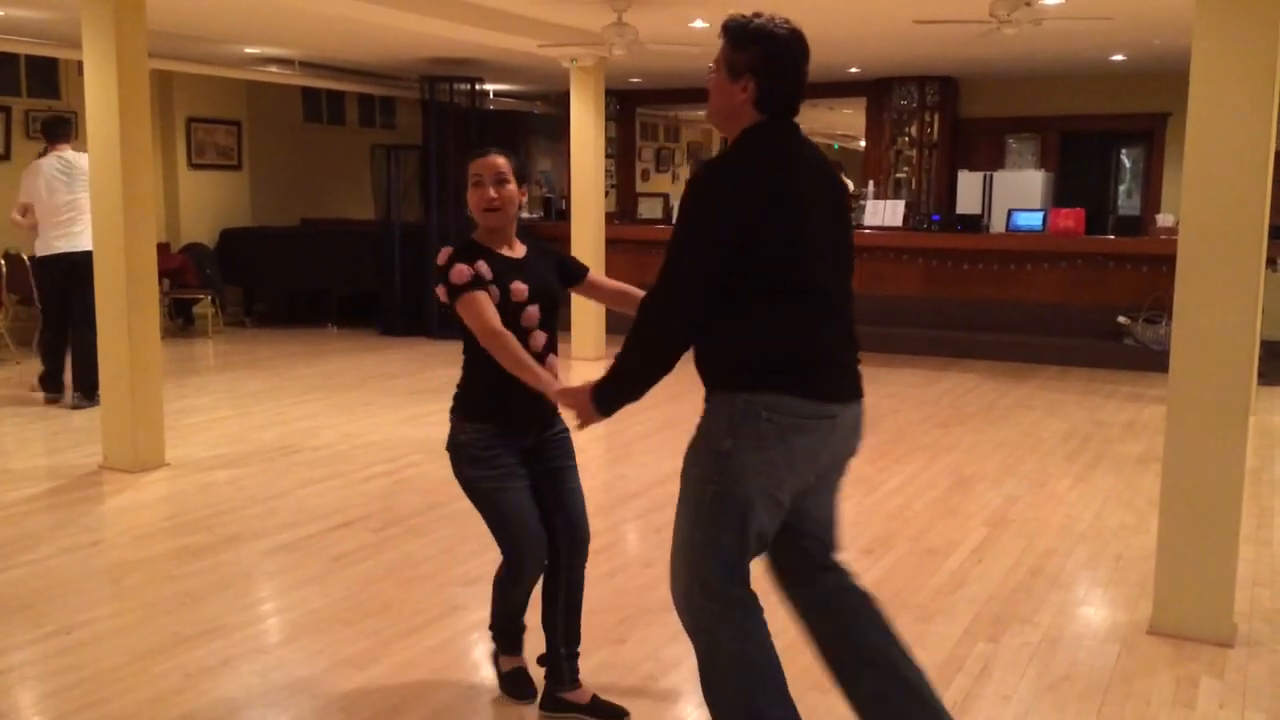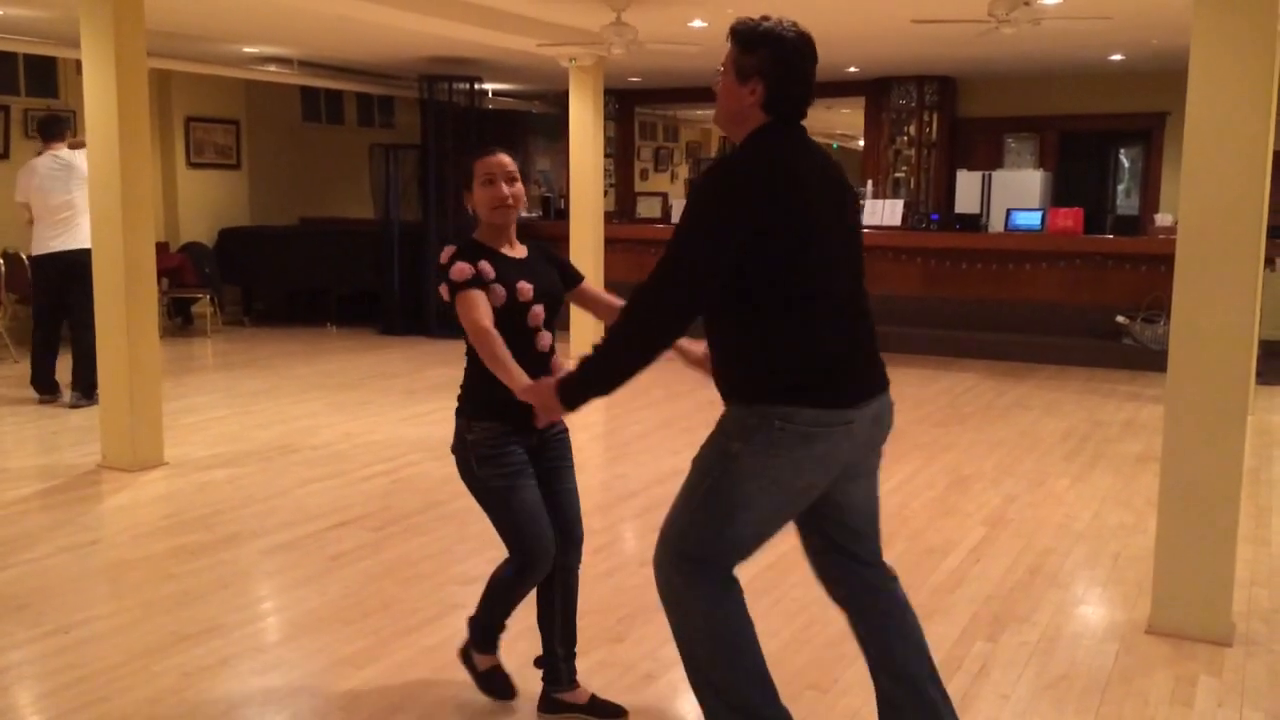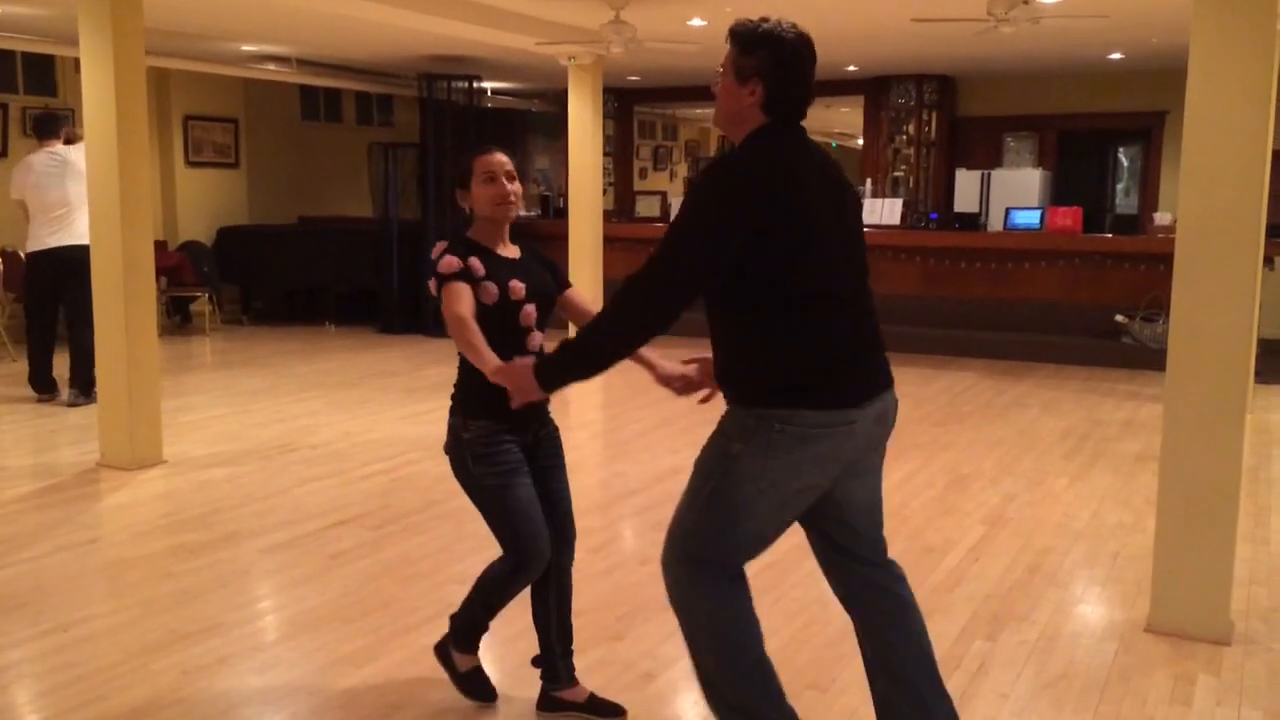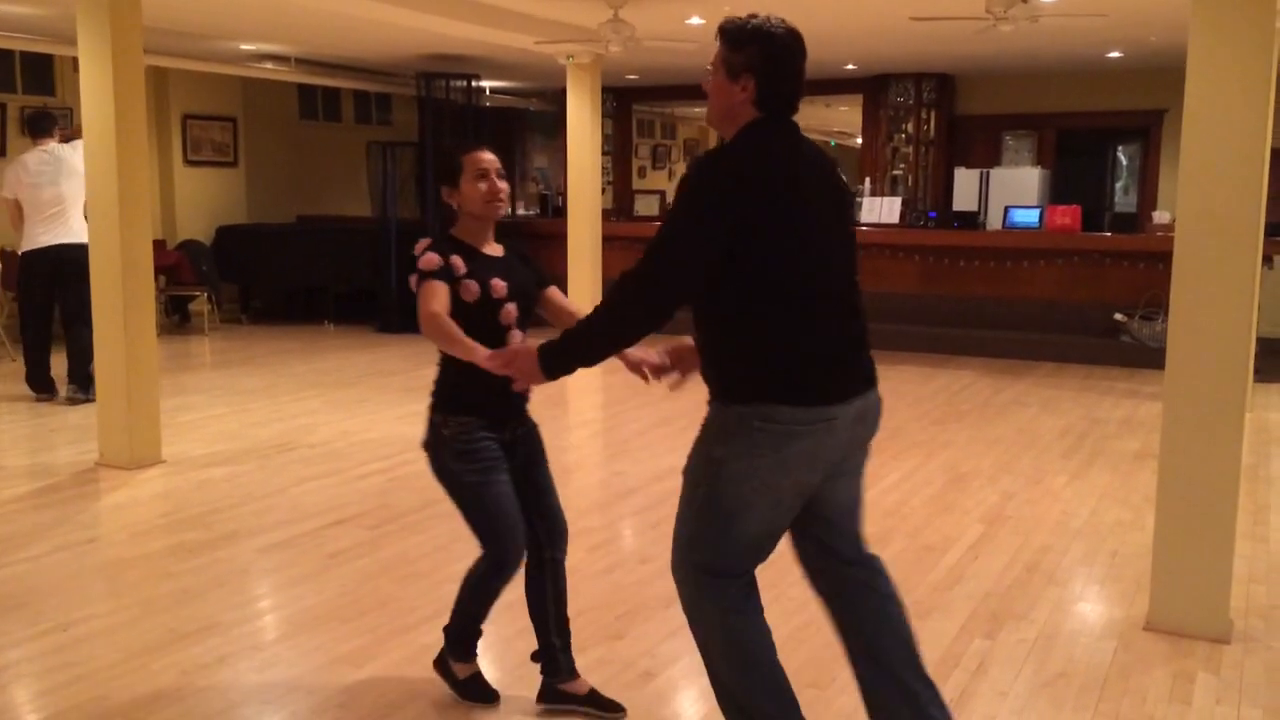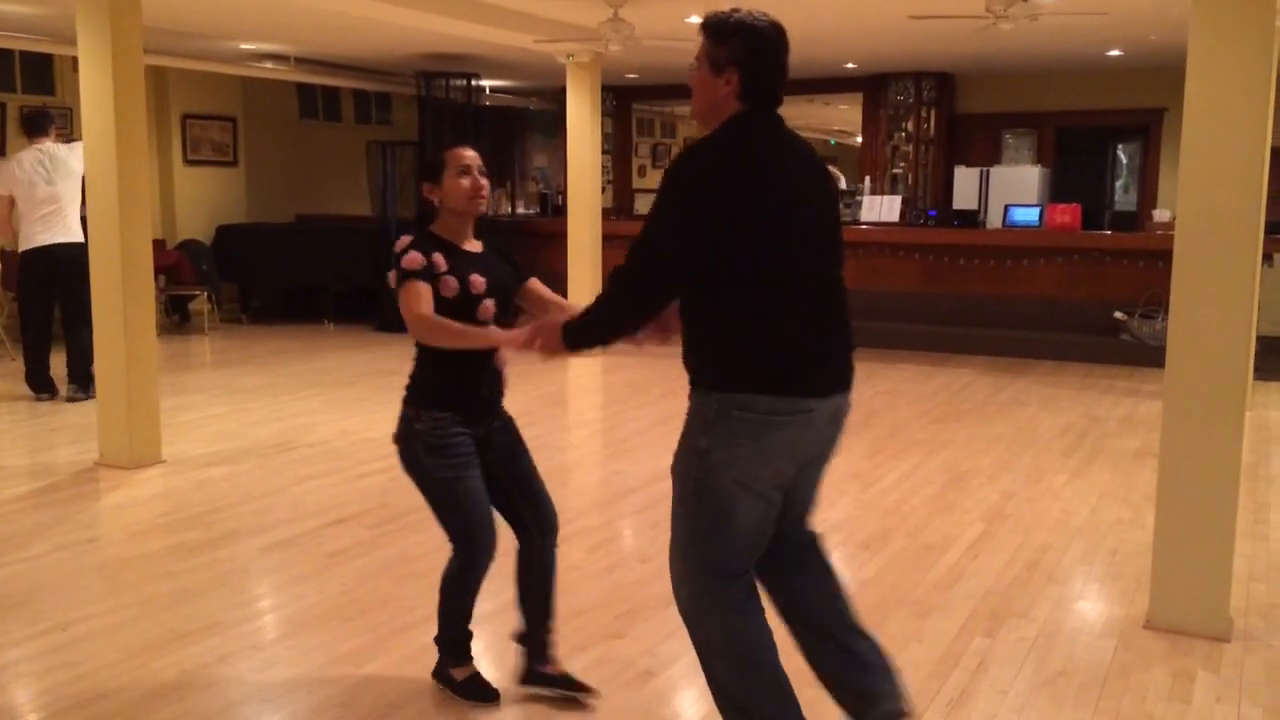
dt=0.1s
person 1, frame 1
left shoulder: (731, 177)
right shoulder: (817, 171)
left elbow: (679, 302)
left wrist: (608, 394)
left hip: (764, 408)
right hip: (833, 403)
left knee: (708, 585)
right knee: (809, 566)
person 1, frame 2
left shoulder: (738, 179)
right shoulder: (822, 172)
left elbow: (667, 304)
left wrist: (570, 389)
left hip: (786, 417)
right hip: (861, 404)
left knee: (689, 564)
right knee: (859, 572)
person 1, frame 3
left shoulder: (737, 179)
right shoulder: (824, 172)
left elbow: (656, 296)
left wrist: (550, 371)
right wrist: (734, 361)
left hip: (787, 417)
right hip: (865, 403)
left knee: (698, 565)
right knee: (864, 570)
person 1, frame 4
left shoulder: (727, 174)
right shoulder: (818, 170)
left elbow: (653, 291)
left wrist: (550, 358)
right wrist: (711, 346)
left hip: (768, 412)
right hip: (849, 400)
left knee: (710, 571)
right knee: (840, 562)
person 1, frame 5
left shoulder: (707, 166)
right shoulder: (805, 164)
left elbow: (644, 283)
left wrist: (568, 335)
right wrist: (706, 327)
left hip: (749, 403)
right hip: (824, 393)
left knee: (711, 575)
right knee: (783, 546)
person 2, frame 1
left shoulder: (545, 259)
right shoulder: (460, 261)
left elbow: (618, 295)
right elbow: (493, 336)
right wrist: (558, 387)
left hip: (544, 428)
right hip: (484, 433)
left knee: (572, 544)
right knee: (528, 553)
right ankle: (507, 650)
person 2, frame 2
left shoulder: (544, 261)
right shoulder: (465, 260)
left elbow: (611, 310)
right elbow: (481, 331)
right wrist: (520, 383)
left hip: (545, 428)
right hip: (489, 431)
left knee: (567, 548)
right knee: (535, 552)
right ankle: (481, 642)
person 2, frame 3
left shoulder: (536, 263)
right shoulder: (456, 257)
left elbow: (592, 320)
right elbow: (460, 321)
left wrist: (656, 364)
right wrist: (494, 369)
left hip: (536, 426)
right hip: (483, 430)
left knee: (560, 547)
right knee: (530, 550)
right ankle: (459, 643)
person 2, frame 4
left shoulder: (518, 261)
right shoulder: (439, 254)
left elbow: (574, 320)
right elbow: (434, 322)
left wrist: (631, 354)
right wrist: (483, 357)
left hip: (514, 421)
right hip: (461, 426)
left knee: (550, 540)
right knee: (506, 547)
right ankle: (457, 653)
person 2, frame 5
left shoulder: (497, 258)
right shoulder: (419, 251)
left elbow: (556, 310)
right elbow: (422, 324)
right wrist: (500, 337)
left hip: (490, 418)
right hip: (435, 423)
left knee: (540, 524)
right knee: (476, 545)
left ankle: (539, 658)
right ankle: (453, 661)
person 3, frame 1
left shoulder: (33, 172)
right shoulder: (89, 163)
left elbow: (27, 218)
left hip: (49, 254)
right hip: (85, 251)
left knee: (53, 324)
right knee: (86, 324)
left ankle: (52, 387)
right ankle: (85, 390)
person 3, frame 2
left shoulder: (28, 171)
right shoulder: (85, 160)
left elbow: (30, 216)
left hip: (43, 254)
right hip: (82, 250)
left knee: (46, 324)
right knee: (84, 323)
left ankle: (46, 387)
right ankle: (83, 390)
person 3, frame 3
left shoulder: (23, 168)
right shoulder: (81, 154)
left elbow: (26, 212)
right wrist: (73, 136)
left hip: (39, 251)
right hip: (78, 247)
left knee: (40, 322)
right knee: (82, 321)
left ankle: (43, 386)
right ankle: (81, 388)
person 3, frame 4
right shoulder: (76, 152)
right wrist: (74, 136)
left hip: (34, 251)
right hip: (74, 246)
left knee: (35, 322)
right knee: (78, 319)
left ankle: (42, 386)
right ankle: (79, 384)
person 3, frame 5
right shoulder: (74, 153)
left hip: (32, 250)
right hip: (71, 246)
left knee: (35, 322)
right knee: (78, 319)
left ankle: (41, 385)
right ankle: (79, 383)
